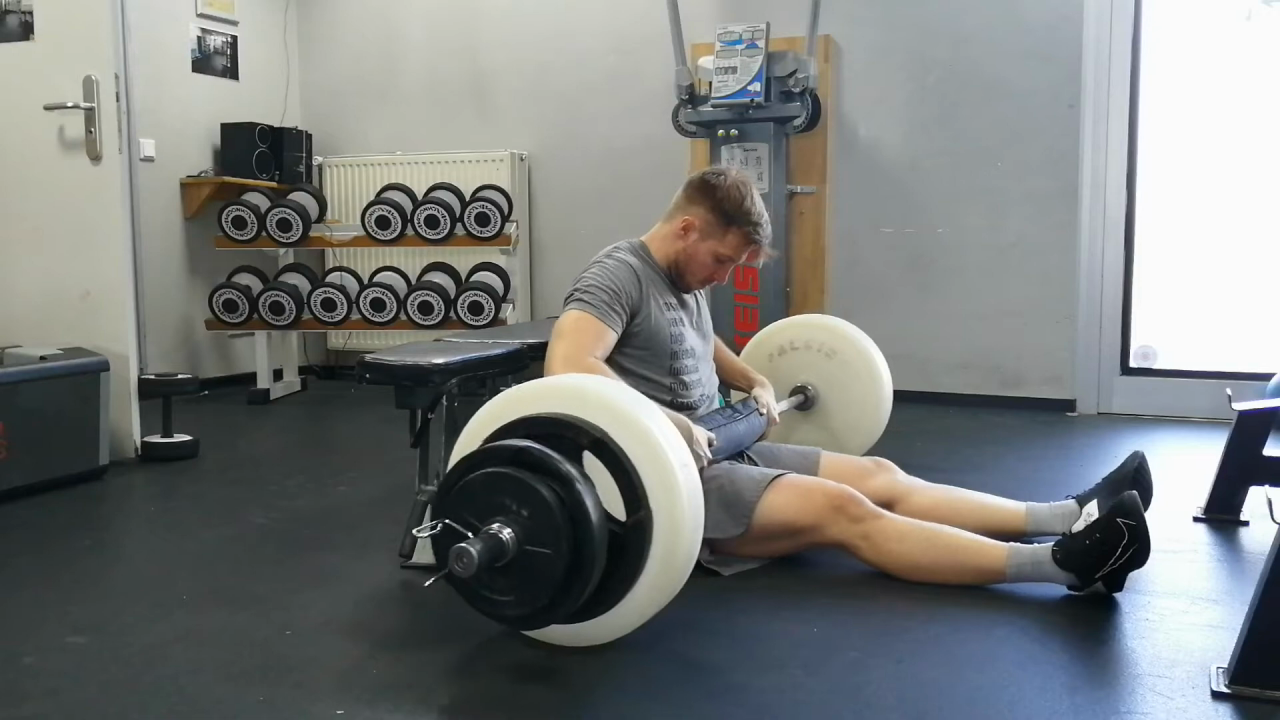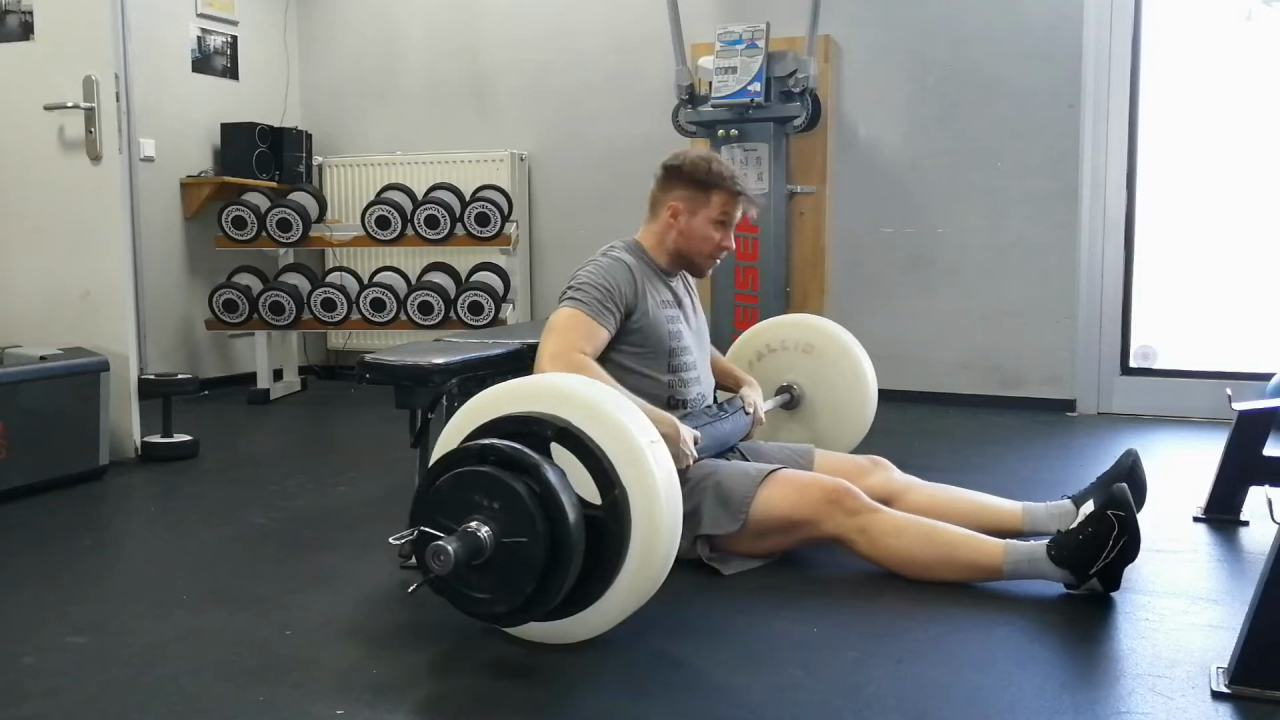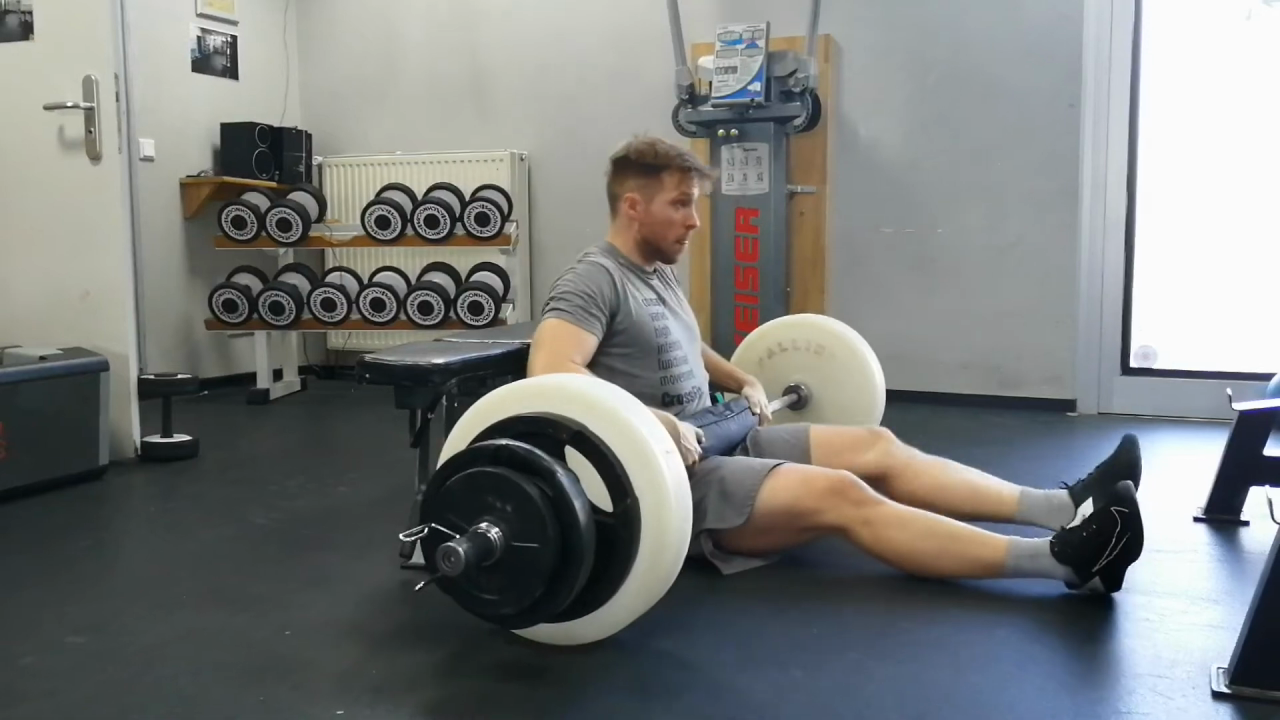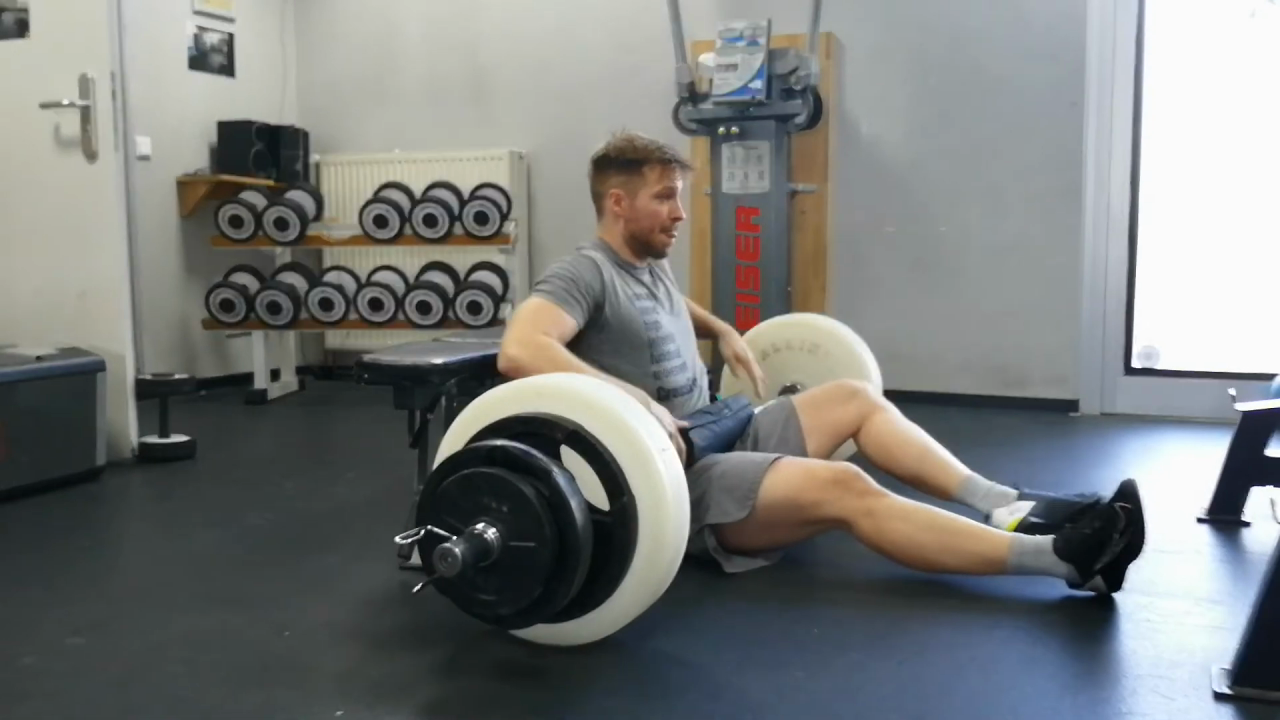
dt=0.4s
person 1, frame 1
left shoulder: (680, 277)
right shoulder: (616, 277)
right elbow: (566, 368)
left wrist: (754, 382)
right wrist: (668, 424)
left hip: (717, 454)
left knee: (879, 476)
right knee: (841, 511)
left ankle: (1068, 517)
right ankle: (1065, 564)
person 1, frame 2
left shoulder: (675, 276)
right shoulder: (612, 275)
right elbow: (556, 364)
left wrist: (742, 381)
right wrist: (657, 424)
left hip: (713, 454)
left knee: (876, 475)
right knee: (837, 505)
left ankle: (1066, 515)
right ankle: (1060, 561)
person 1, frame 3
left shoulder: (656, 272)
right shoulder: (592, 281)
right elbow: (548, 376)
left wrist: (742, 381)
right wrist: (659, 425)
left hip: (719, 448)
left knee: (876, 448)
right knee: (841, 495)
left ankle: (1063, 509)
right ankle: (1065, 560)
person 1, frame 4
left shoulder: (648, 265)
right shoulder: (582, 275)
right elbow: (518, 352)
left wrist: (720, 329)
right wrist: (630, 401)
left hip: (716, 443)
left knee: (853, 398)
right knee: (843, 489)
left ankle: (1005, 507)
right ankle: (1065, 560)
